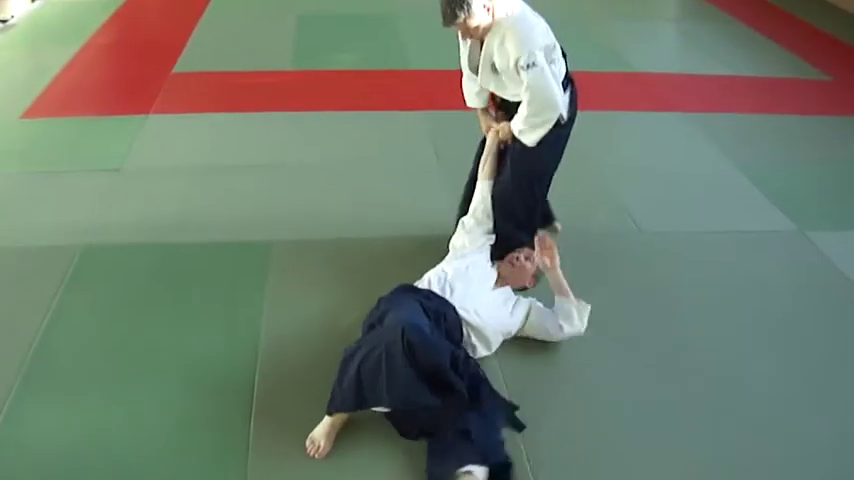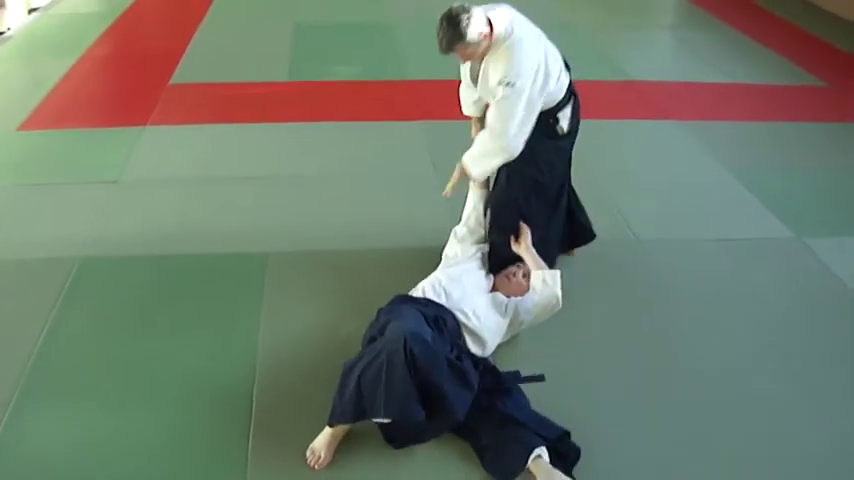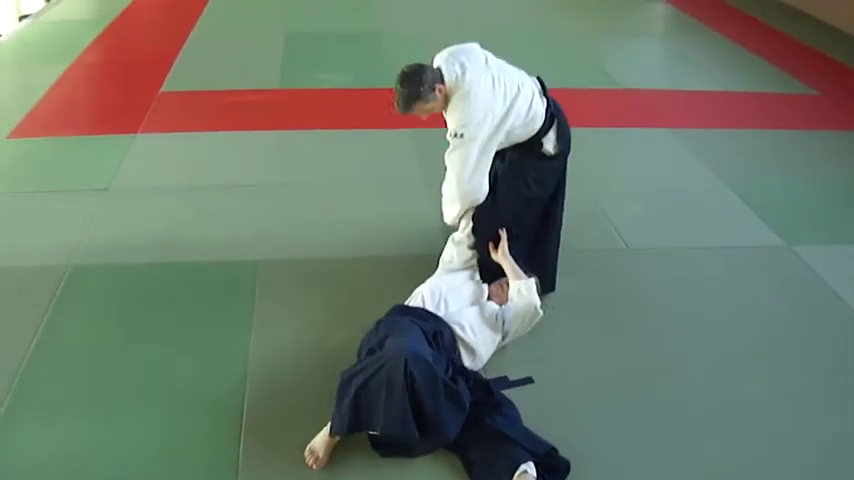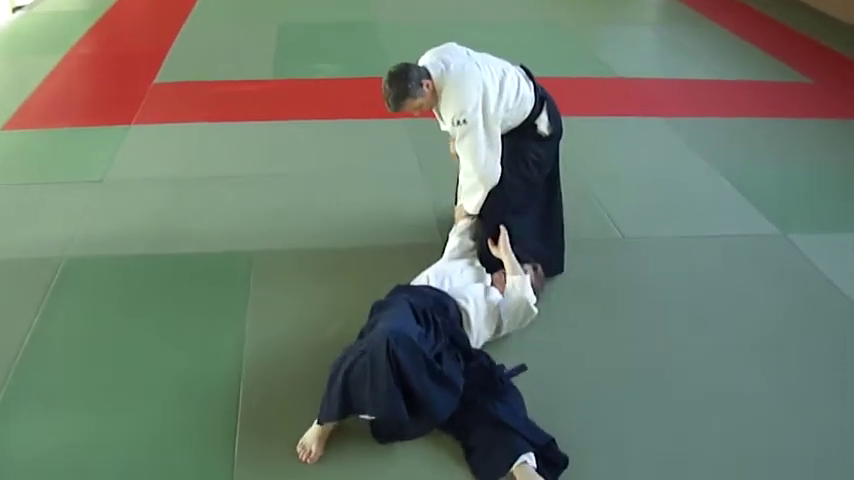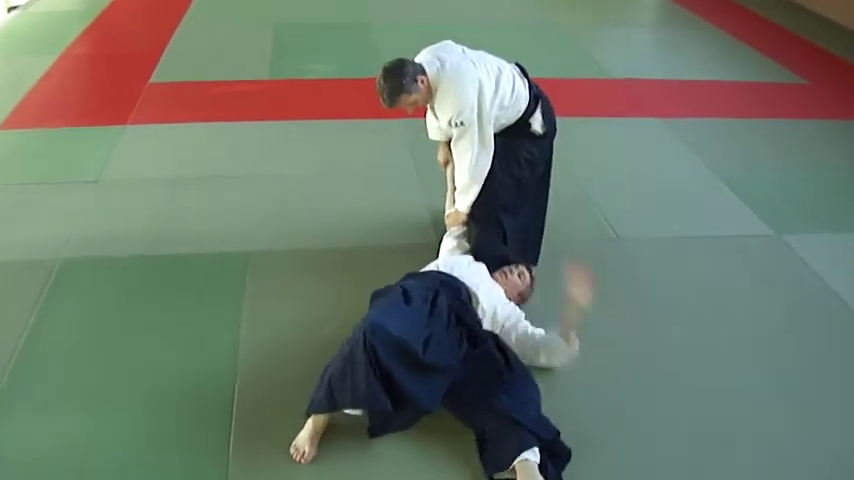
dt=0.3s
person 1, frame 1
left shoulder: (519, 309)
right shoulder: (474, 254)
left elbow: (571, 323)
right elbow: (482, 207)
left wrist: (553, 268)
right wrist: (493, 142)
left hip: (446, 348)
right hip: (417, 307)
left knee: (474, 407)
right knee: (407, 331)
right ankle: (336, 416)
person 1, frame 2
left shoulder: (512, 311)
right shoulder: (469, 262)
left elbow: (551, 294)
right elbow: (472, 223)
left wrist: (527, 250)
left hip: (450, 352)
right hip: (415, 315)
left knee: (496, 402)
right knee: (409, 340)
right ankle: (337, 427)
person 1, frame 3
left shoulder: (502, 321)
right shoulder: (461, 272)
left elbow: (531, 303)
left wrist: (505, 258)
left hip: (445, 363)
right hip: (410, 328)
left knee: (487, 415)
right knee: (409, 357)
right ankle: (333, 431)
person 1, frame 4
left shoulder: (502, 309)
right shoulder: (465, 262)
left elbow: (524, 299)
left wrist: (506, 252)
left hip: (446, 342)
left knee: (489, 395)
right knee: (393, 340)
right ankle: (326, 423)
person 1, frame 5
left shoulder: (507, 313)
right shoulder: (463, 261)
left elbow: (551, 352)
left wrist: (576, 308)
left hip: (460, 327)
left knee: (509, 380)
right knee: (377, 331)
right ankle: (318, 421)
person 2, frame 1
left shoulder: (522, 35)
left elbow: (546, 103)
left wrist: (514, 129)
right wrist: (483, 112)
left hip: (548, 110)
right hip: (513, 100)
left knee: (517, 185)
left ankle: (510, 255)
person 2, frame 2
left shoulder: (515, 61)
left elbow: (504, 136)
right elbow: (472, 78)
left wrist: (466, 166)
right wrist: (476, 120)
left hip: (550, 119)
right hip: (523, 107)
left knee: (515, 198)
right knee: (549, 181)
left ankle: (510, 268)
right ankle: (567, 237)
person 2, frame 3
left shoulder: (469, 112)
right shoulder: (445, 60)
left elbow: (465, 181)
left wrist: (453, 214)
left hip: (540, 141)
right hip: (529, 117)
left knee: (500, 215)
person 2, frame 4
left shoulder: (462, 104)
right shoulder: (427, 65)
left elbow: (481, 165)
left wrist: (469, 206)
right wrist: (456, 136)
left hip: (535, 126)
right hip: (516, 107)
left knee: (502, 204)
person 2, frame 5
left shoulder: (458, 101)
right shoulder: (423, 63)
left elbow: (473, 158)
left wrist: (462, 209)
right wrist: (444, 143)
left hip: (529, 124)
right hip: (509, 106)
left knee: (494, 202)
left ankle: (495, 270)
